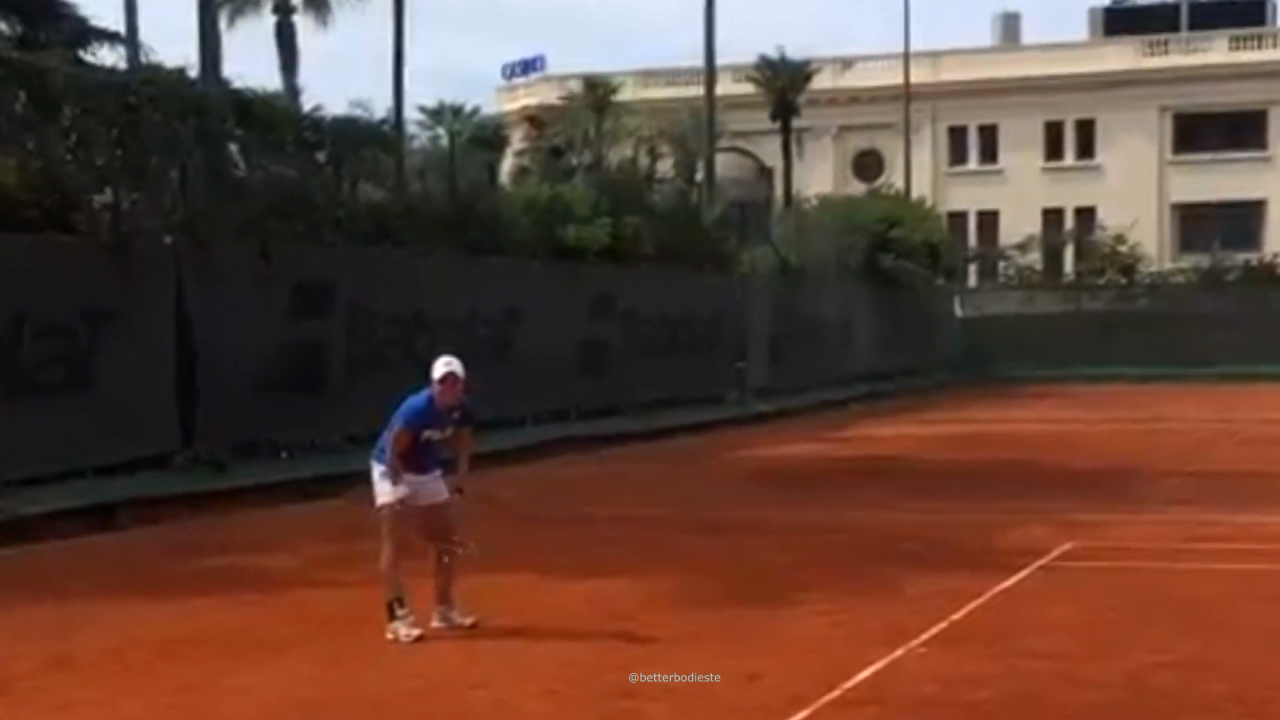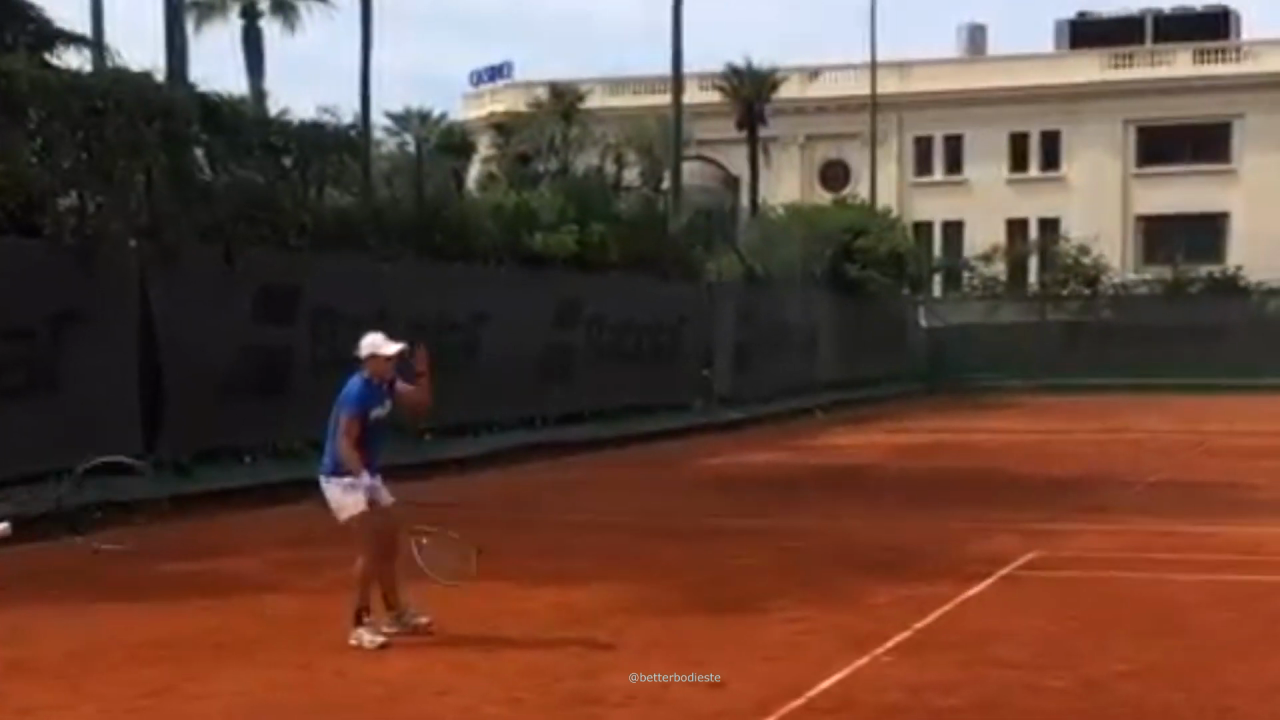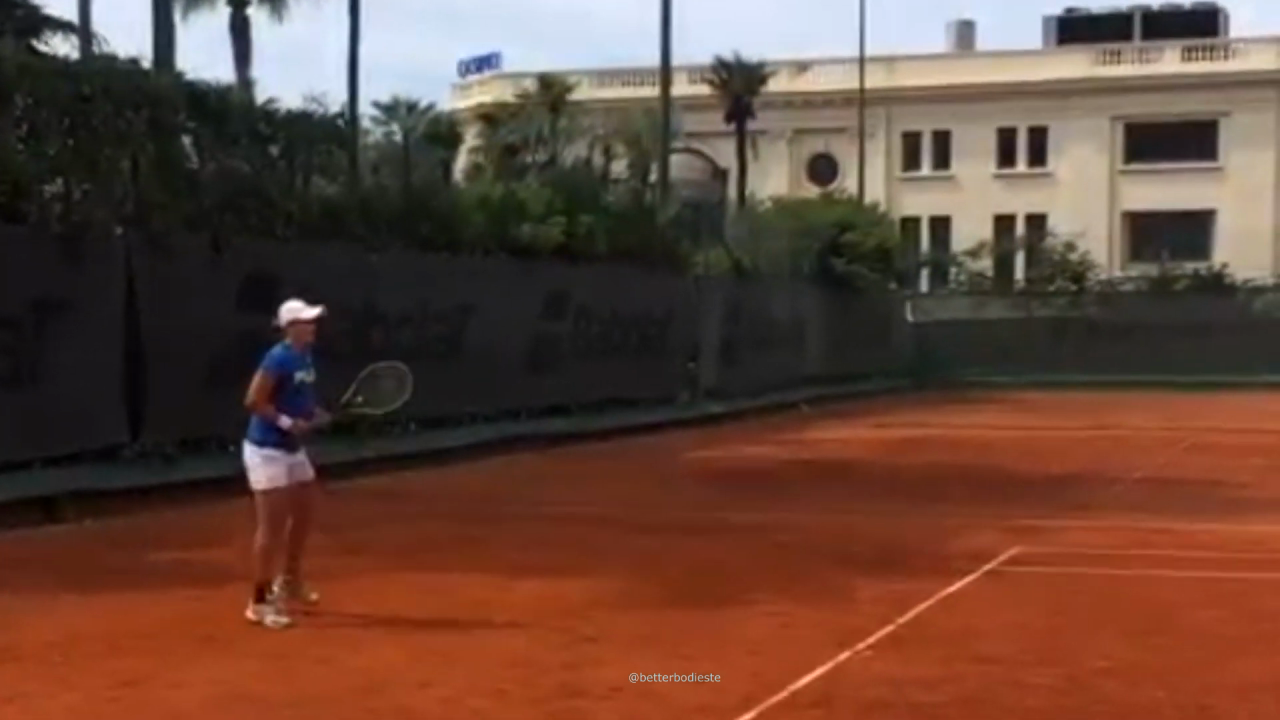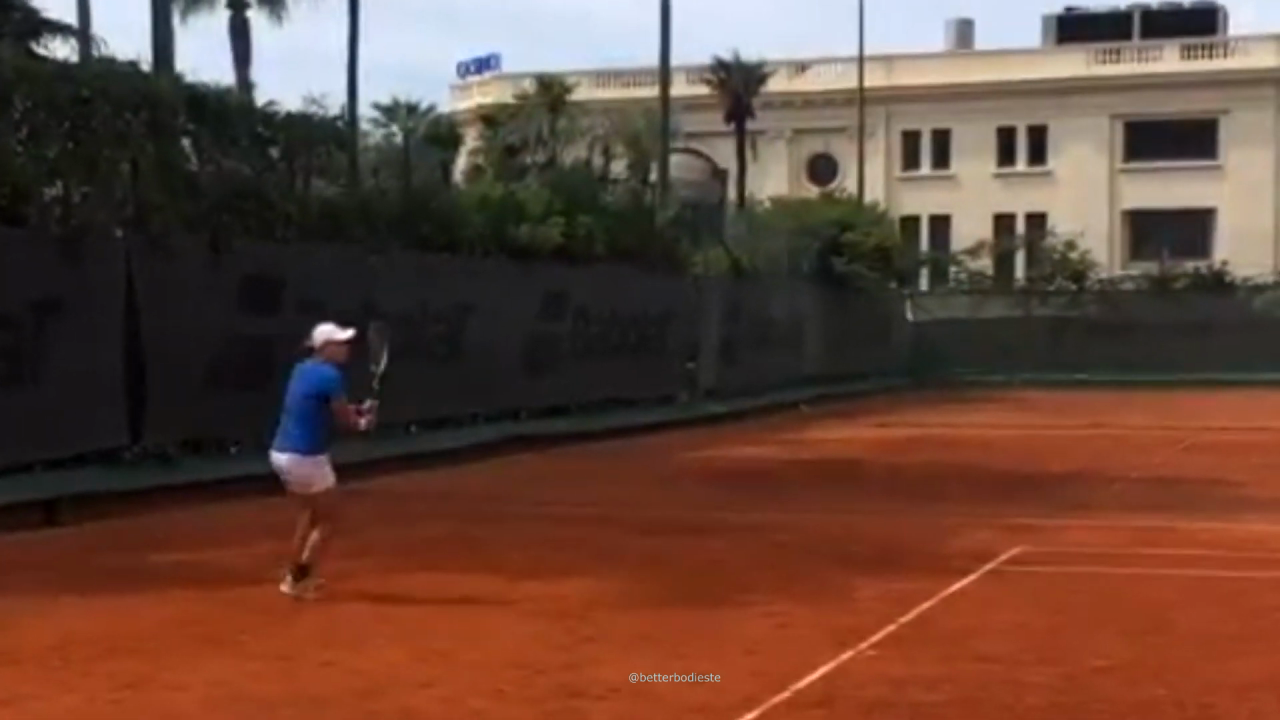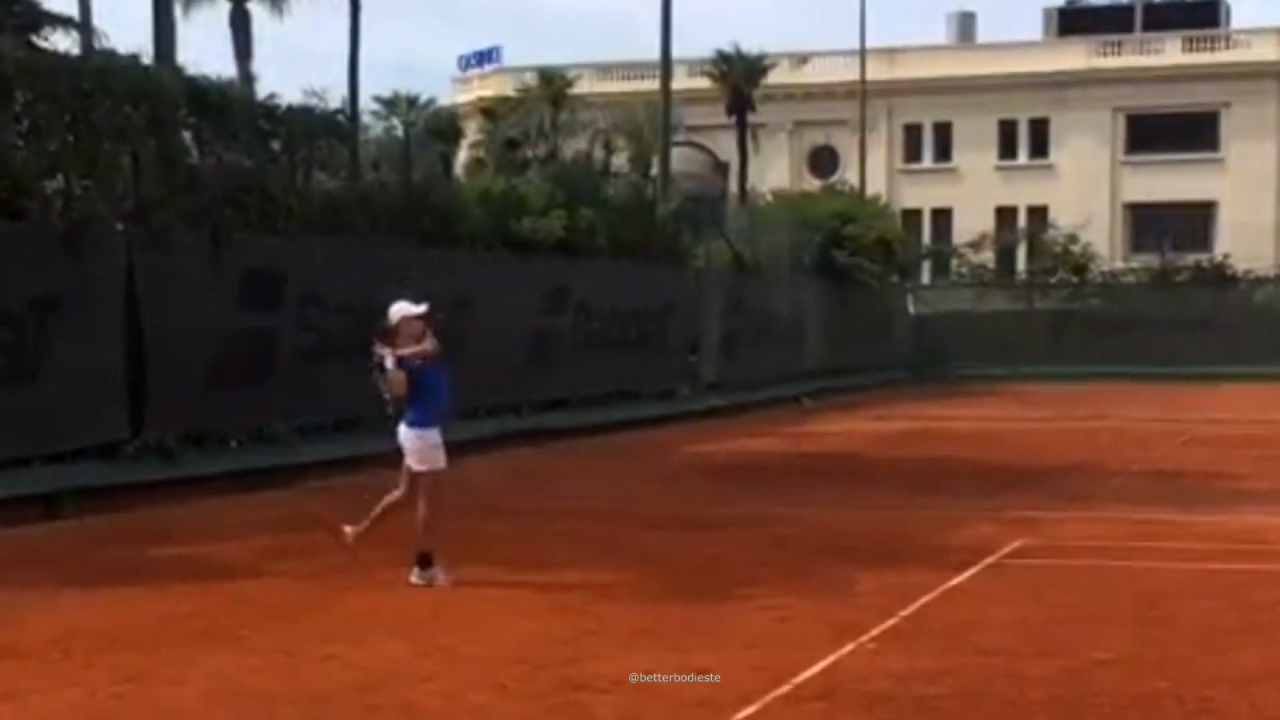
dt=1s
person 1, frame 1
left shoulder: (461, 409)
right shoulder: (416, 408)
left elbow: (462, 447)
right elbow: (391, 453)
left wrist: (456, 487)
right wrist: (401, 492)
left hip: (428, 473)
right hip: (393, 471)
left knee: (446, 541)
right knee: (393, 543)
left ankle: (444, 610)
right ankle: (397, 618)
person 1, frame 2
left shoulder: (386, 383)
right shoulder: (356, 393)
left elbow: (420, 403)
right elbow: (345, 444)
left wrist: (421, 373)
right wrist: (365, 485)
left hip: (368, 476)
right hip: (343, 478)
left knee: (389, 542)
right knee: (371, 549)
left ankle: (396, 614)
right ankle: (361, 625)
person 1, frame 3
left shoulder: (306, 356)
right shoulder: (278, 358)
right elbow: (253, 401)
left wrist: (314, 413)
right wrist: (287, 423)
left hip: (293, 449)
right hip: (267, 449)
left knee: (304, 515)
right knee: (272, 525)
left ankle: (289, 580)
right ankle: (261, 601)
person 1, frame 4
left shoulder: (303, 368)
right shoulder: (331, 376)
right elbow: (343, 419)
left wrist: (358, 410)
right wrist: (363, 422)
left hip: (283, 453)
right hip: (306, 457)
left knee: (310, 514)
right knee: (325, 520)
left ankle: (299, 576)
right ankle: (297, 578)
person 1, frame 5
left shoulder: (424, 339)
right shoulder: (395, 356)
left elbow: (430, 348)
right elbow: (398, 393)
left wrist: (395, 350)
right wrist: (390, 360)
left hip: (421, 430)
right hip: (421, 431)
left knee: (406, 490)
right knee: (430, 500)
left ankle: (359, 530)
right ankle: (424, 567)
